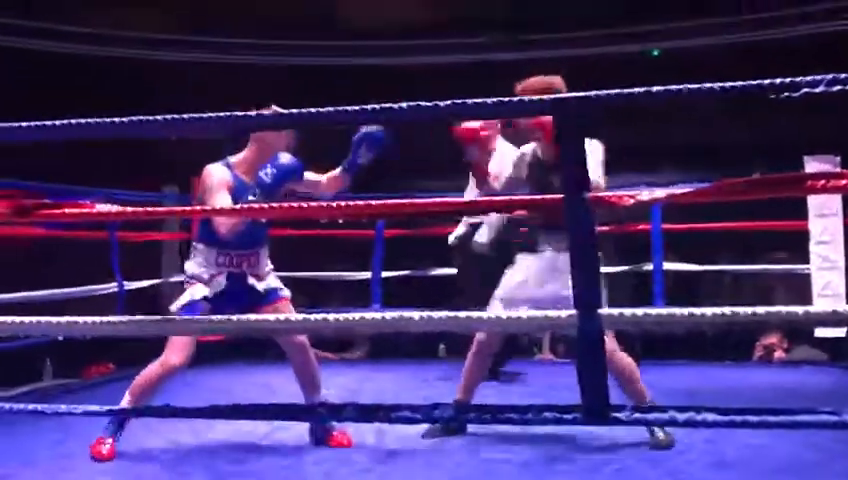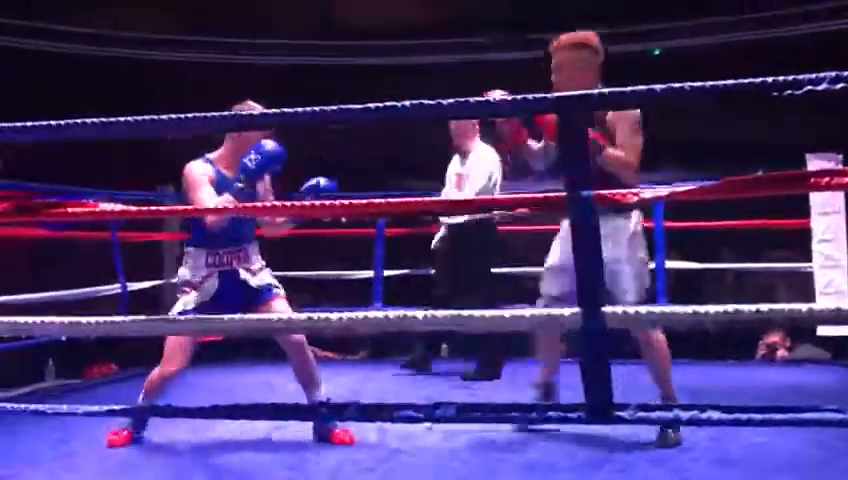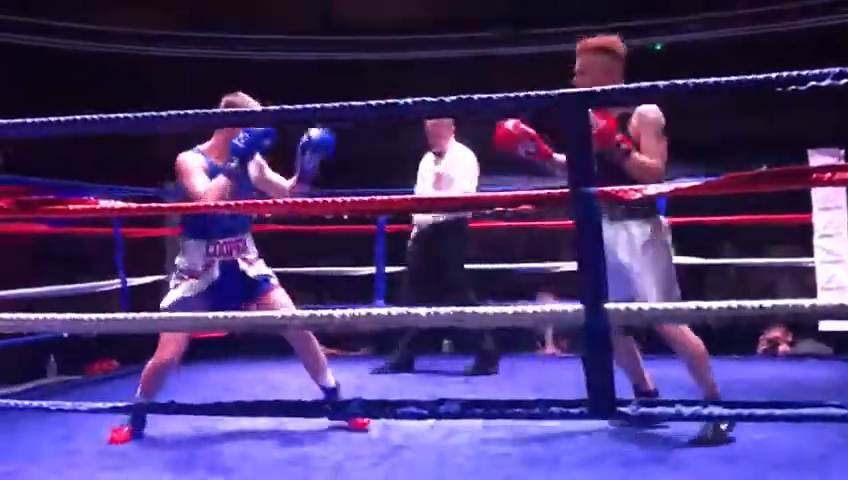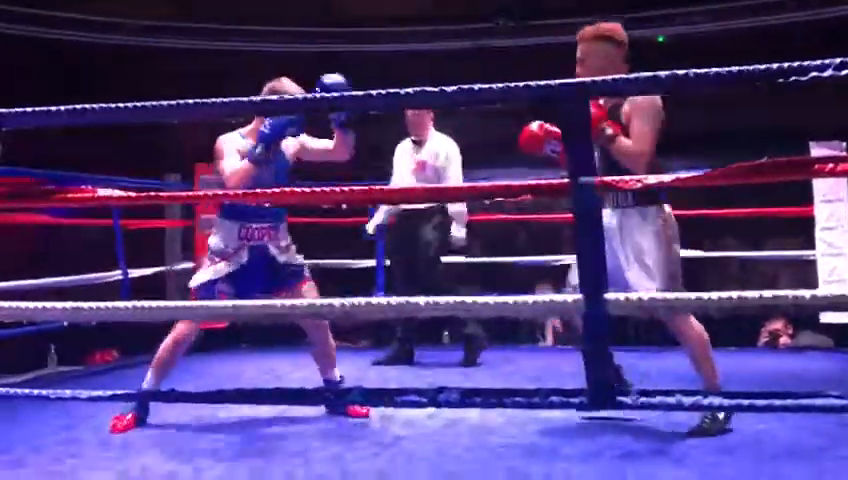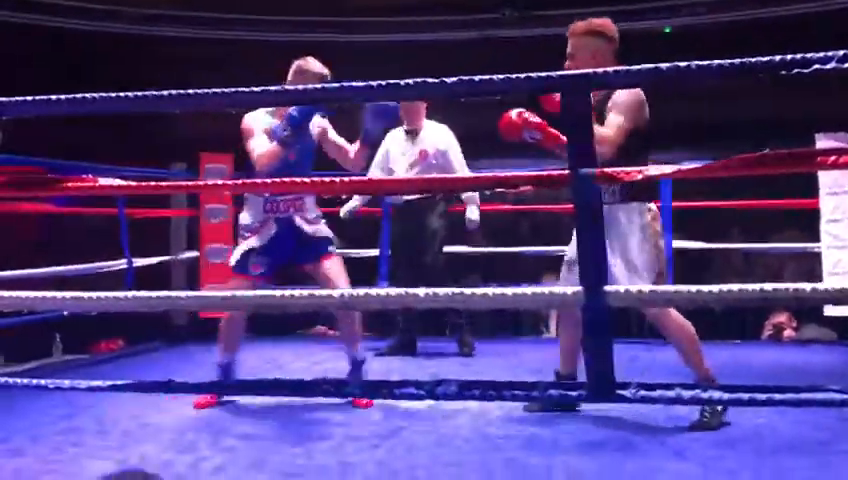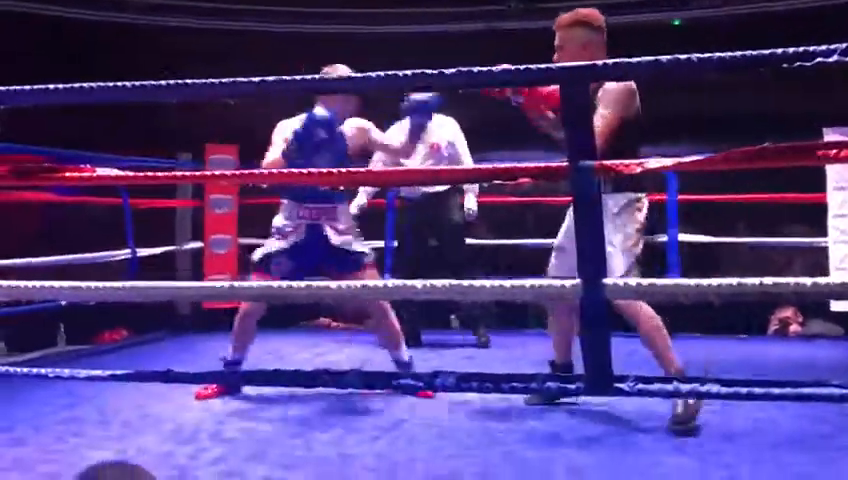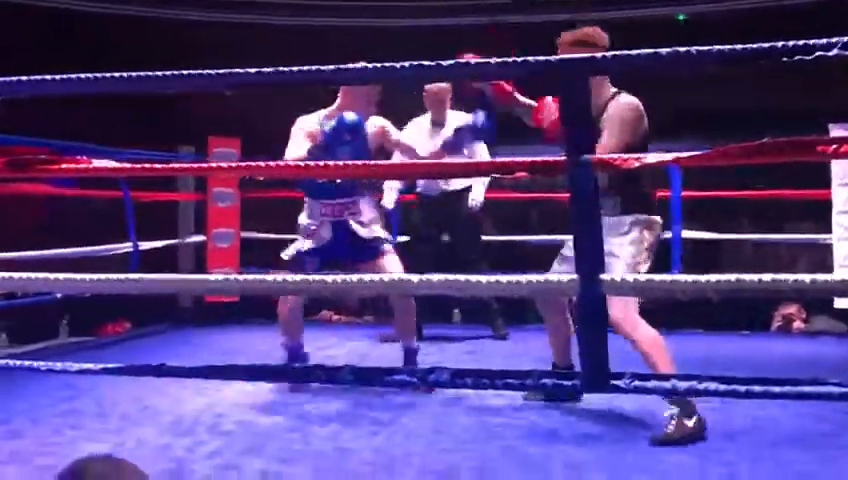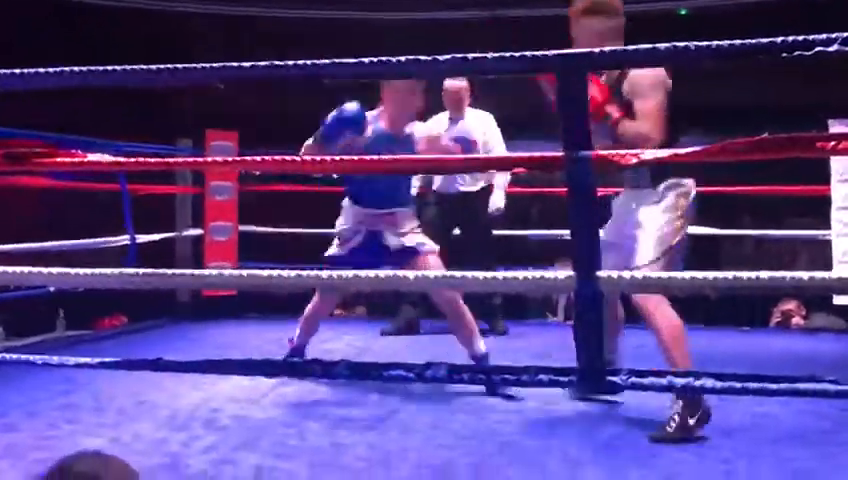
dt=0.2s
person 1, frame 1
left shoulder: (587, 147)
right shoulder: (527, 156)
left elbow: (595, 194)
left hip: (575, 261)
right hip: (533, 261)
left knee: (603, 347)
right knee: (486, 338)
right ankle: (458, 414)
person 1, frame 2
left shoulder: (621, 109)
left elbow: (628, 171)
right elbow: (538, 159)
left wrist: (584, 138)
left hip: (617, 226)
right hip: (577, 225)
left knee: (640, 323)
right knee: (550, 312)
right ankle: (547, 392)
person 1, frame 3
left shoulder: (644, 113)
right shoulder: (592, 114)
left elbow: (655, 175)
left wrist: (614, 143)
right wrist: (535, 148)
left hip: (640, 230)
right hip: (604, 229)
left knee: (667, 323)
right ankle: (648, 398)
person 1, frame 4
left shoulder: (642, 100)
right shoulder: (599, 105)
left elbow: (638, 162)
left wrist: (600, 127)
right wrist: (560, 148)
left hip: (643, 218)
right hip: (608, 217)
left knee: (672, 312)
person 1, frame 5
left shoulder: (627, 95)
right shoulder: (591, 98)
left elbow: (606, 148)
right wrist: (543, 134)
left hip: (630, 213)
right hip: (597, 213)
left knee: (655, 308)
right knee: (569, 301)
left ankle: (711, 392)
right ankle: (565, 387)
person 1, frame 6
left shoulder: (618, 86)
left elbow: (594, 142)
right elbow: (566, 134)
left wrist: (558, 104)
right wrist: (529, 99)
left hip: (618, 202)
left knee: (621, 297)
left ankle: (682, 384)
right ankle: (562, 374)
person 1, frame 7
left shoulder: (624, 107)
right shoulder: (583, 104)
left elbow: (597, 170)
right elbow: (539, 118)
left wrist: (564, 130)
right wrist: (504, 93)
left hip: (629, 223)
right hip: (598, 221)
left knee: (620, 312)
right knee: (549, 294)
left ankle: (685, 409)
right ankle: (563, 375)
person 1, frame 8
left shoulder: (645, 74)
right shoulder: (600, 77)
left elbow: (651, 141)
right elbow: (590, 131)
left wrist: (605, 110)
right wrist: (558, 91)
left hip: (661, 192)
right hip: (632, 194)
left knee: (645, 293)
left ankle: (692, 403)
right ankle: (604, 370)
person 2, frame 1
left shoulder: (278, 173)
right shoulder: (216, 174)
left elbow: (326, 188)
right elbow: (226, 227)
left wrist: (356, 159)
right wrist: (262, 191)
left hip: (256, 274)
right hip: (211, 276)
left knee: (299, 344)
right knee: (173, 361)
left ankle: (320, 422)
right ankle: (115, 424)
person 2, frame 2
left shoulder: (259, 171)
right shoulder: (196, 170)
right elbow: (213, 219)
right wrist: (244, 181)
left hip: (249, 270)
right hip: (204, 277)
left knee: (296, 340)
right knee: (173, 365)
left ankle: (323, 419)
right ankle: (135, 422)
person 2, frame 3
left shoulder: (251, 160)
right shoulder: (190, 161)
left elbow: (288, 194)
right elbow: (210, 200)
left wrist: (306, 162)
right wrist: (238, 158)
left hip: (245, 262)
right hip: (200, 267)
left knee: (299, 329)
right knee: (168, 354)
left ankle: (335, 401)
right ankle: (136, 419)
person 2, frame 4
left shoulder: (291, 142)
right shoulder: (230, 143)
left elbow: (343, 153)
right elbow: (234, 182)
left wrist: (340, 120)
right wrist: (264, 146)
left hip: (276, 248)
right hip: (232, 250)
left knee: (317, 321)
right knee: (186, 329)
right ankle: (140, 406)
person 2, frame 5
left shoulder: (318, 124)
right shoulder: (257, 120)
left elbow: (355, 164)
right elbow: (261, 164)
left wrist: (371, 135)
right wrist: (292, 130)
left hip: (306, 221)
right hip: (264, 225)
right knee: (236, 306)
left ankle: (356, 372)
right ankle: (224, 380)
person 2, frame 6
left shoulder: (355, 128)
right shoulder: (289, 128)
left elbow: (401, 150)
right elbow: (269, 170)
left wrist: (418, 125)
right wrist: (296, 146)
left hip: (335, 228)
right hip: (293, 229)
left knee: (377, 305)
right knee: (252, 306)
left ankle: (407, 373)
right ankle: (230, 377)
person 2, frame 7
left shoulder: (376, 127)
right shoulder: (308, 125)
left elbow: (420, 158)
left wrist: (456, 139)
right wrist: (316, 145)
left hip: (361, 220)
right hip: (319, 224)
right knee: (290, 303)
left ankle: (410, 363)
right ankle: (295, 359)
person 2, frame 8
left shoulder: (422, 136)
right shoulder: (356, 126)
right elbow: (309, 156)
right wrist: (325, 134)
left hip: (402, 228)
right hip: (356, 228)
left knee: (447, 296)
right knee: (324, 302)
left ankle: (484, 367)
right ankle: (295, 354)
person 3, frame 1
left shoulder: (508, 155)
right shoulder: (479, 158)
left wrist: (487, 231)
right wrist: (461, 229)
left hip: (495, 233)
right hip: (476, 231)
left knee: (485, 296)
right knee: (472, 294)
left ankle: (492, 362)
person 3, frame 2
left shoulder: (486, 157)
right shoulder: (456, 160)
left elbow: (473, 193)
right wrist: (443, 230)
left hip: (477, 232)
right hip: (456, 232)
left knee: (477, 297)
right knee: (445, 295)
left ankle: (491, 361)
right ankle: (424, 353)
person 3, frame 3
left shoulder: (463, 158)
right shoulder: (428, 160)
left elbow: (459, 196)
left wrist: (429, 217)
right wrist: (417, 230)
left hip: (447, 233)
right hip: (426, 234)
left knee: (457, 295)
right knee: (417, 294)
left ankle: (487, 354)
right ankle: (405, 355)
person 3, frame 4
left shoulder: (444, 146)
right shoulder: (403, 148)
left elbow: (455, 186)
left wrist: (458, 223)
right wrist: (379, 217)
left hip: (429, 218)
right hip: (404, 220)
left knee: (431, 280)
right knee: (404, 285)
left ankle: (473, 338)
right ankle: (404, 346)
person 3, frame 5
left shoulder: (440, 134)
right shoulder: (392, 139)
left elbow: (460, 171)
right elbow: (377, 173)
left wrist: (472, 205)
right wrist: (355, 201)
left hip: (429, 208)
right hip: (401, 211)
left knee: (430, 271)
right knee: (403, 274)
left ankle: (462, 332)
right ankle: (406, 337)
person 3, frame 6
left shoulder: (447, 126)
right shoulder: (396, 131)
left elbow: (465, 163)
right elbow: (378, 165)
left wrist: (470, 195)
right wrist: (361, 197)
left hip: (444, 202)
right hip: (411, 204)
left knee: (454, 263)
right knee: (409, 266)
left ankle: (476, 324)
right ankle: (410, 329)
person 3, frame 7
left shoulder: (466, 123)
right shoulder: (414, 127)
left elbow: (482, 160)
right elbow: (399, 163)
left wrist: (478, 189)
right wrist: (389, 193)
left hip: (460, 199)
right hip: (427, 201)
left knee: (470, 260)
right knee: (419, 261)
left ankle: (493, 319)
person 3, frame 8
left shoulder: (483, 121)
right shoulder: (434, 124)
left wrist: (498, 191)
right wrist: (410, 190)
left hip: (475, 198)
right hip: (442, 198)
left knee: (480, 258)
left ankle: (492, 317)
right ankle: (409, 317)
